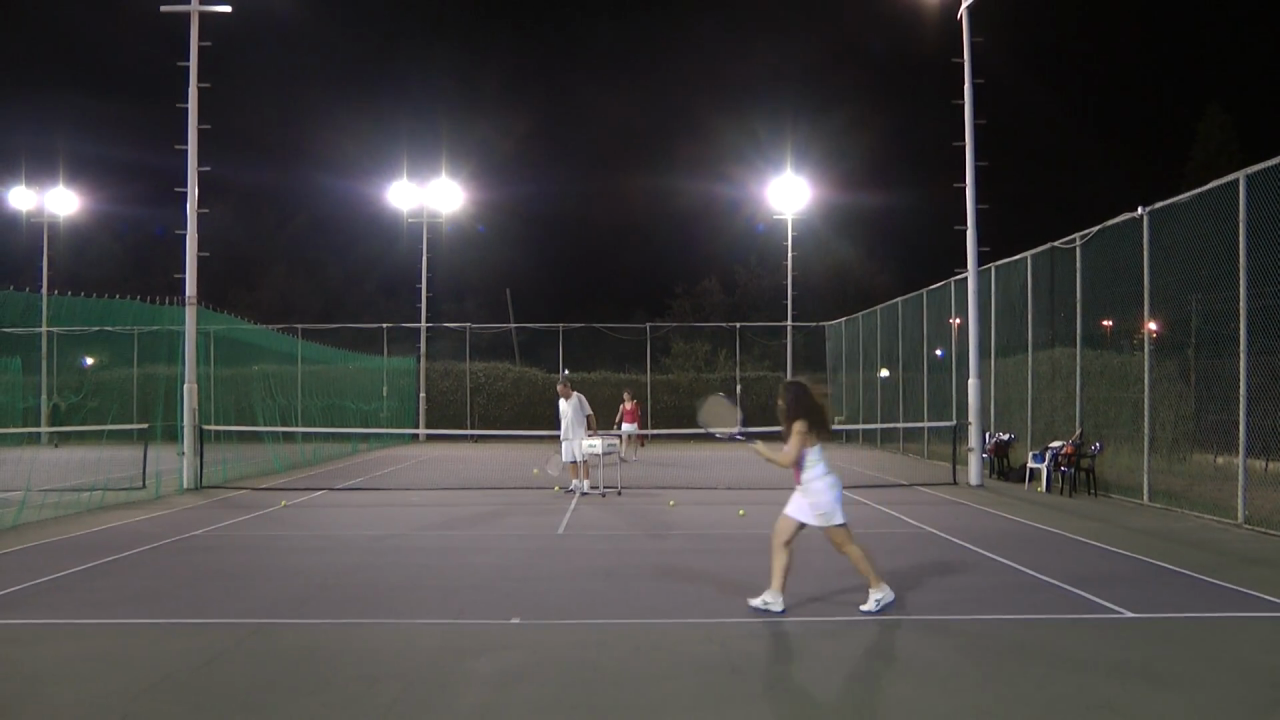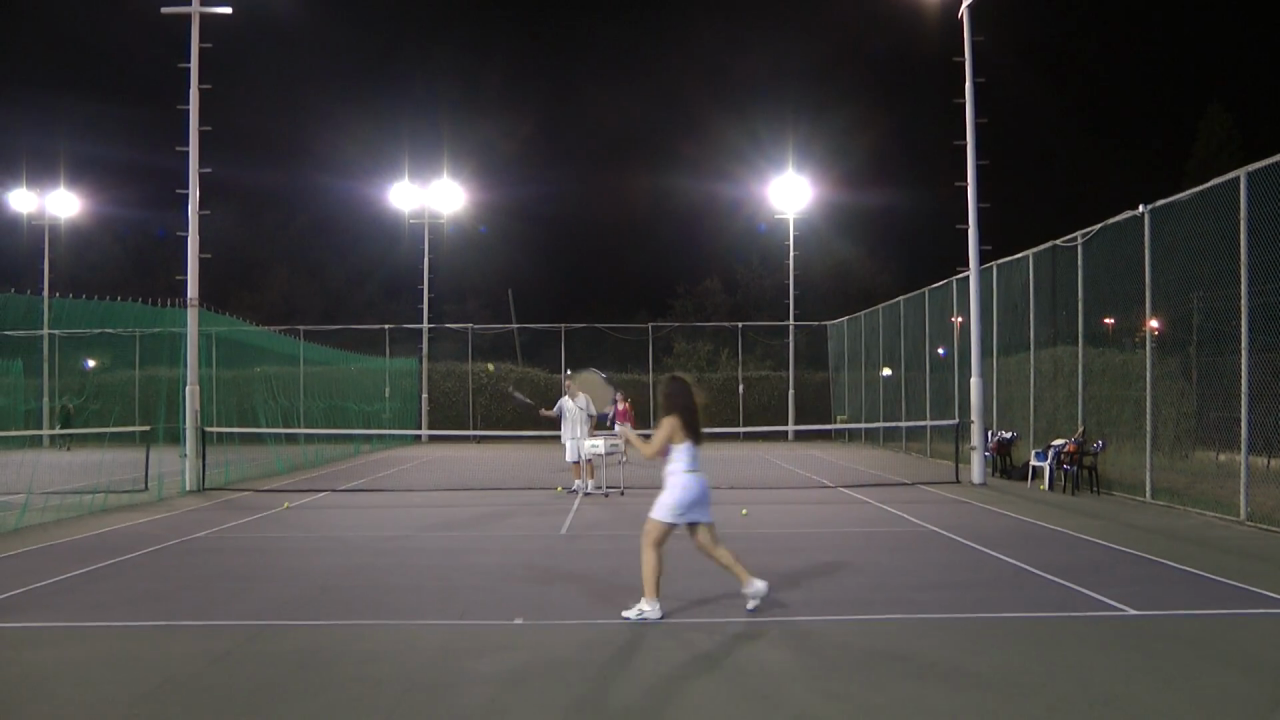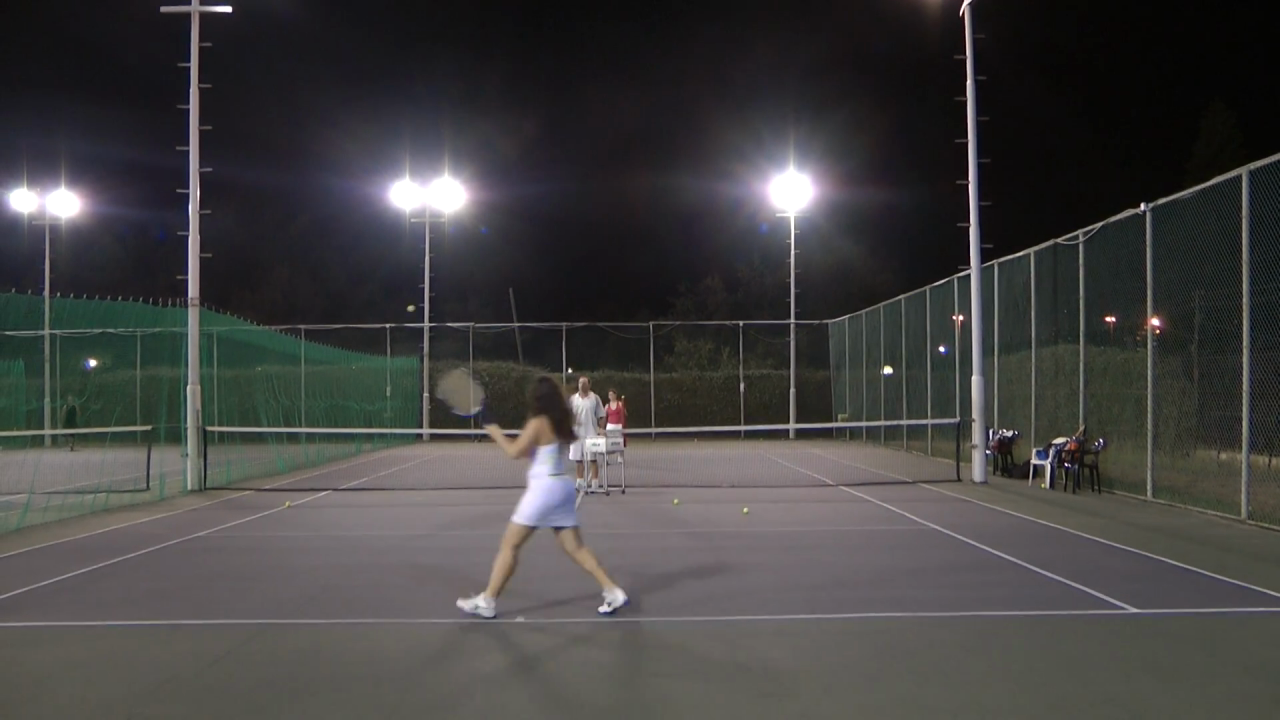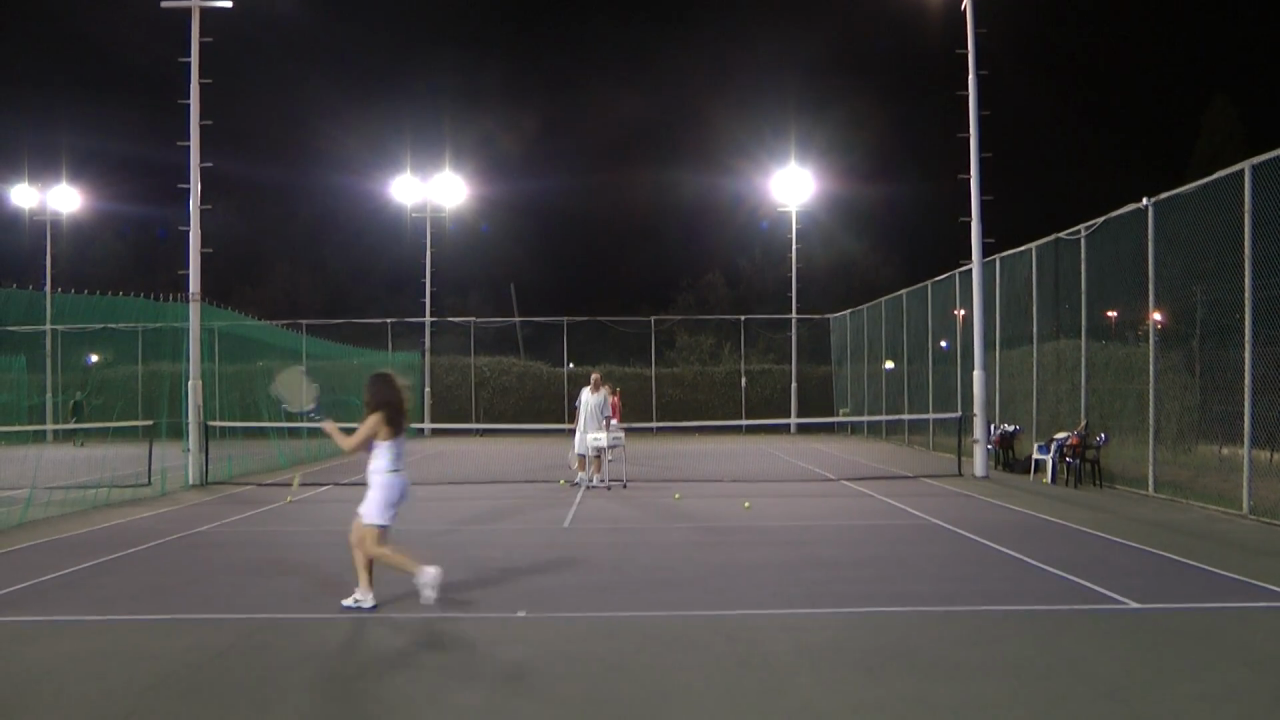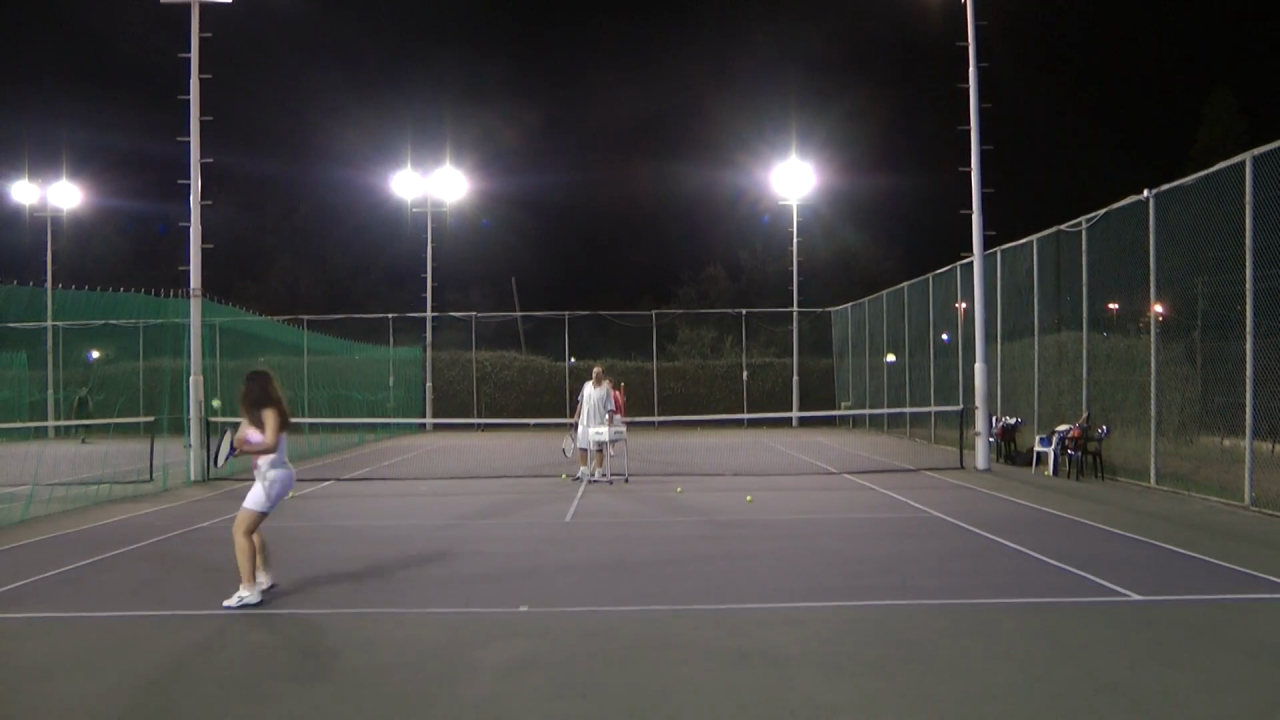
dt=0.5s
person 1, frame 1
left shoulder: (800, 426)
right shoulder: (801, 425)
left elbow: (789, 460)
left wrist: (764, 451)
right wrist: (773, 455)
left hip: (820, 490)
right hip: (805, 492)
left knee: (844, 545)
right knee: (779, 539)
left ankle: (880, 591)
right ankle: (774, 596)
person 1, frame 2
left shoulder: (671, 421)
right shoulder: (688, 422)
left elbow: (649, 452)
left wrist: (630, 436)
left hip: (680, 486)
right hip: (695, 483)
left knee: (650, 543)
right knee: (708, 545)
left ankle: (650, 605)
right ankle: (752, 585)
person 1, frame 3
left shoulder: (539, 423)
right shoulder: (559, 424)
left elbow: (513, 452)
left wrist: (496, 434)
left hip: (544, 488)
right hip: (562, 487)
left knee: (508, 545)
right knee: (575, 548)
left ankle: (487, 601)
right ankle: (614, 593)
person 1, frame 4
left shoulder: (377, 419)
right shoulder: (392, 419)
left elbow: (348, 446)
right elbow: (366, 444)
left wrist: (333, 430)
right wrist: (344, 434)
left hip: (384, 485)
right hip: (388, 483)
left knee: (372, 547)
right knee: (357, 539)
left ankle: (424, 572)
right ankle: (364, 594)
person 1, frame 5
left shoulder: (271, 414)
right shoulder: (252, 415)
left elbow: (272, 445)
right elbow: (239, 441)
left wrist: (250, 448)
right wrist: (239, 440)
left hip: (274, 476)
right hip: (266, 477)
left knee: (240, 531)
right knee: (249, 529)
left ankle: (249, 591)
right ankle: (263, 576)
